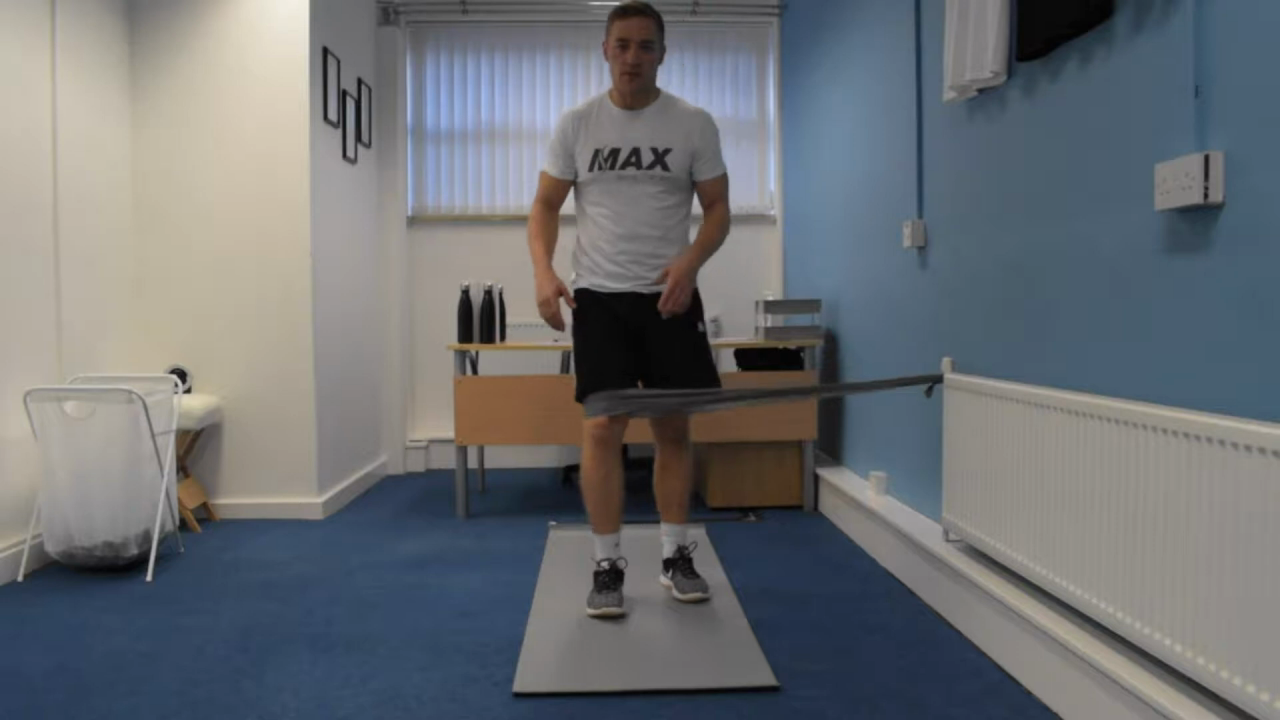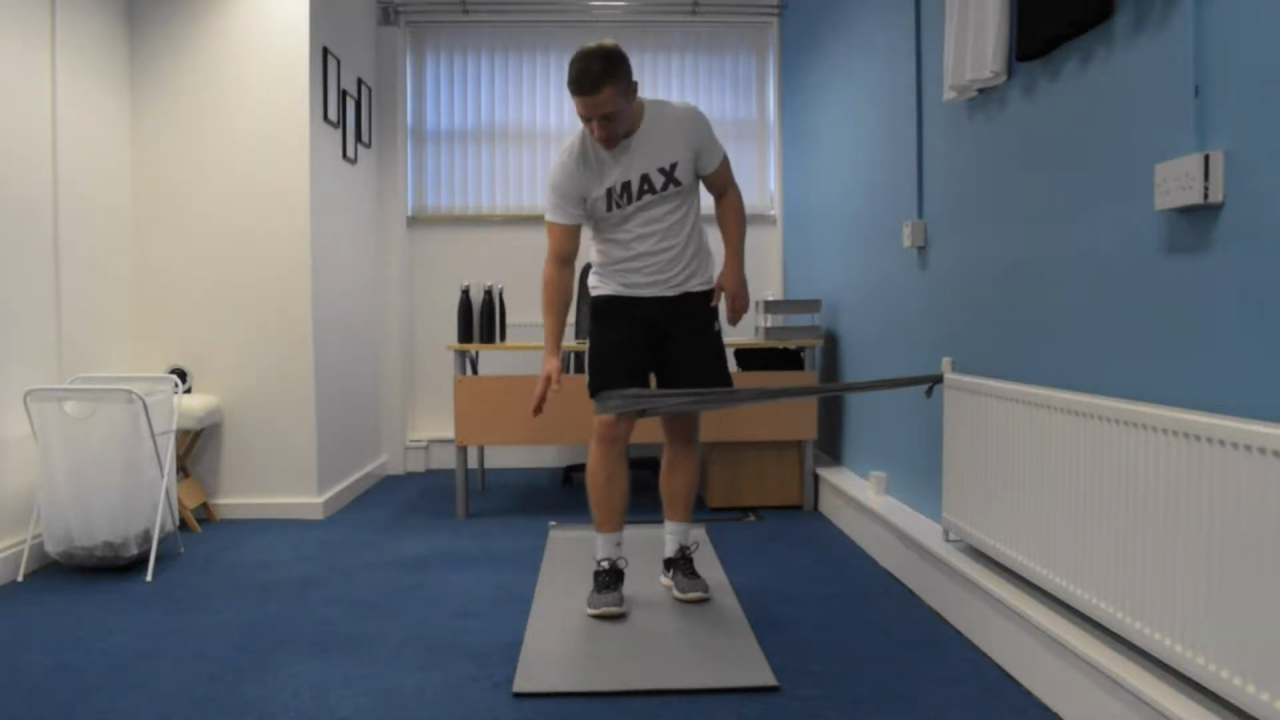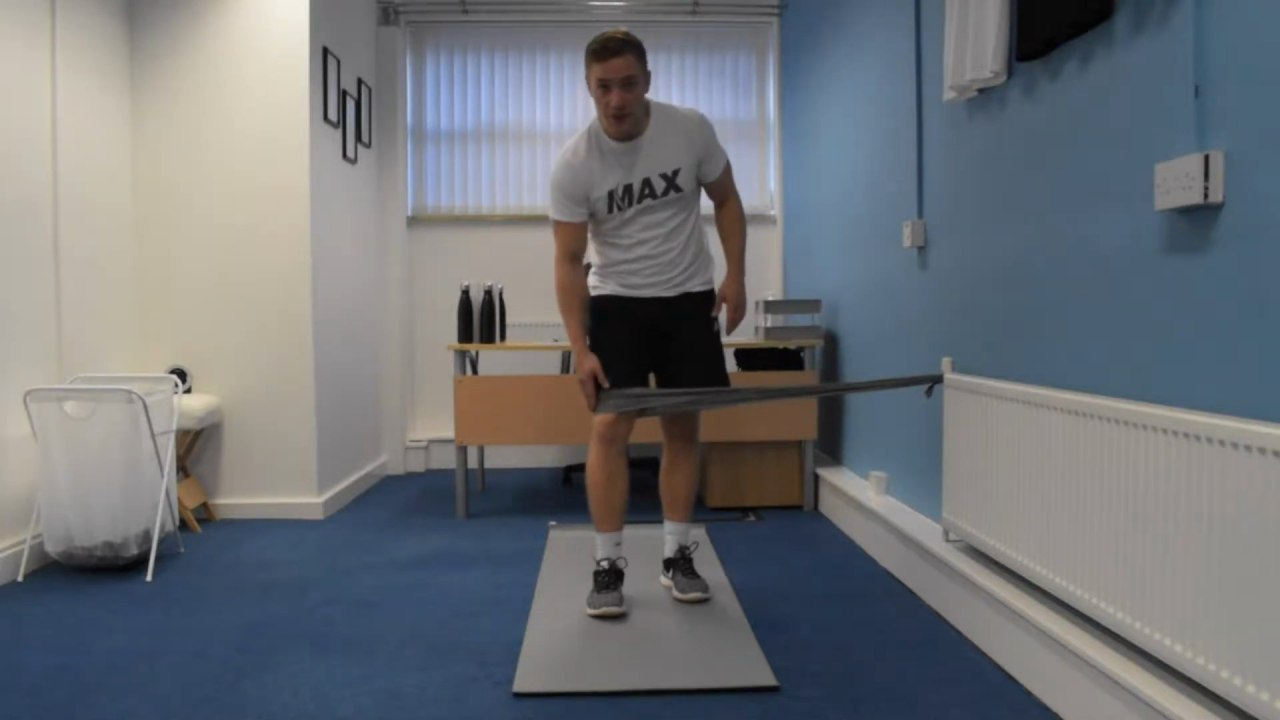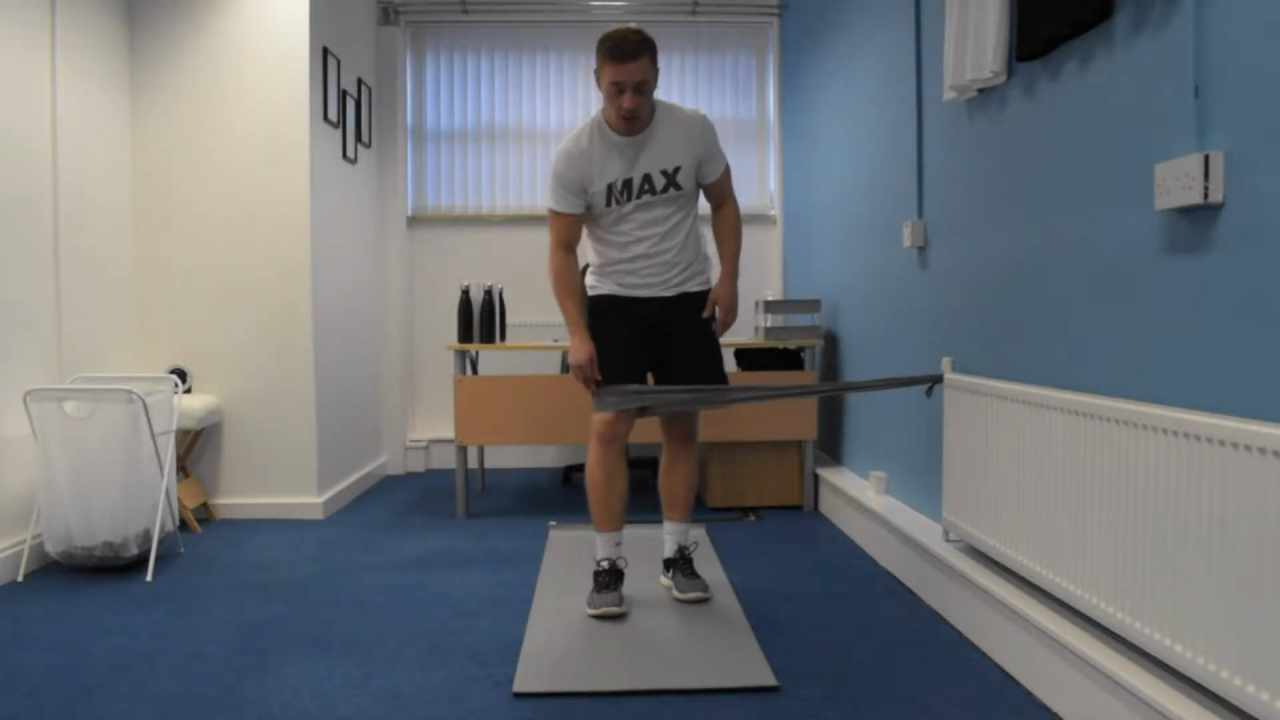
dt=0.7s
person 1, frame 1
left shoulder: (694, 124)
right shoulder: (576, 124)
left elbow: (718, 209)
right elbow: (546, 204)
left wrist: (690, 260)
right wrist: (544, 270)
left hip: (669, 298)
right hip: (600, 298)
left knee: (673, 429)
right knee: (603, 429)
left ankle: (676, 556)
right ankle: (607, 566)
person 1, frame 2
left shoulder: (686, 123)
right shoulder: (570, 165)
left elbow: (726, 193)
right elbow: (561, 260)
left wrist: (733, 266)
right wrist: (552, 351)
left hip: (690, 298)
right hip: (617, 302)
left knee: (683, 427)
right knee: (610, 427)
left ankle: (677, 556)
right ankle: (608, 565)
person 1, frame 3
left shoulder: (691, 129)
right shoulder: (573, 164)
left elbow: (726, 200)
right elbow: (569, 260)
left wrist: (735, 274)
right wrist: (580, 348)
left hip: (689, 298)
right hip: (617, 302)
left knee: (682, 427)
right knee: (610, 427)
left ankle: (677, 556)
right ankle: (607, 566)
person 1, frame 4
left shoulder: (694, 129)
right shoulder: (575, 154)
left elbow: (724, 204)
right elbow: (563, 248)
left wrist: (728, 278)
right wrist: (577, 333)
left hip: (687, 299)
right hip: (615, 302)
left knee: (681, 428)
right knee: (609, 428)
left ankle: (677, 556)
right ankle: (608, 565)
